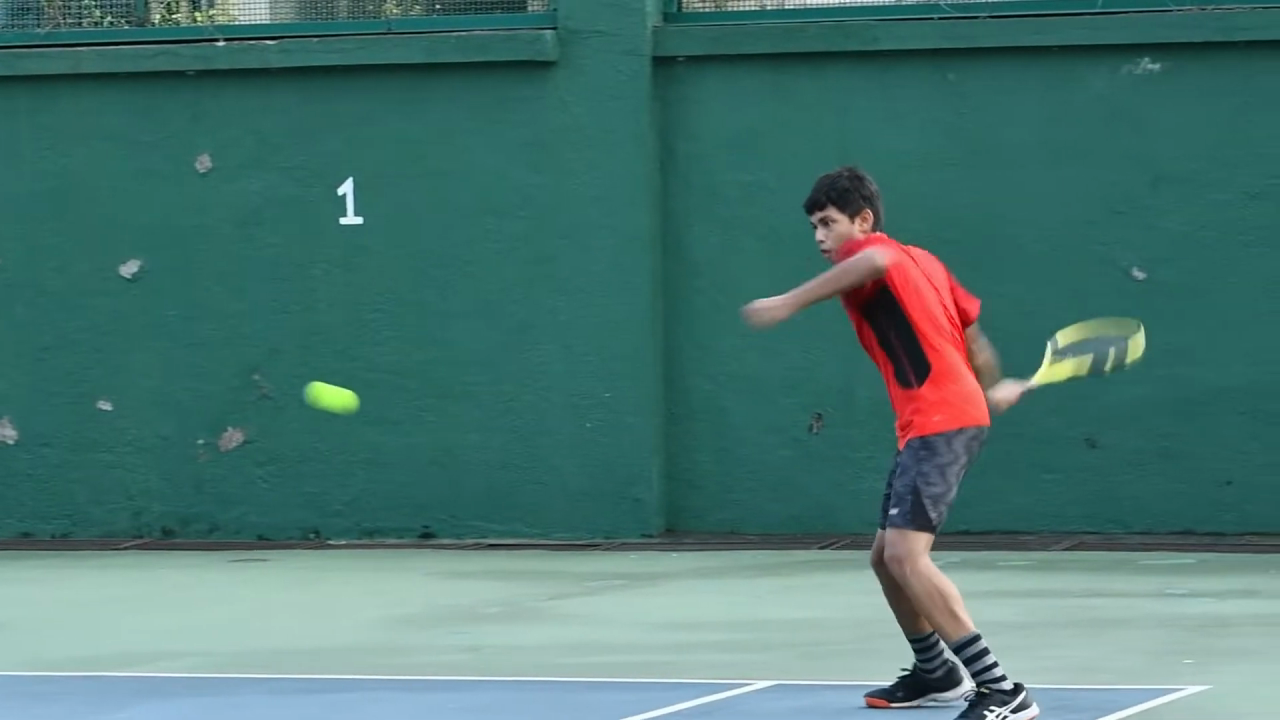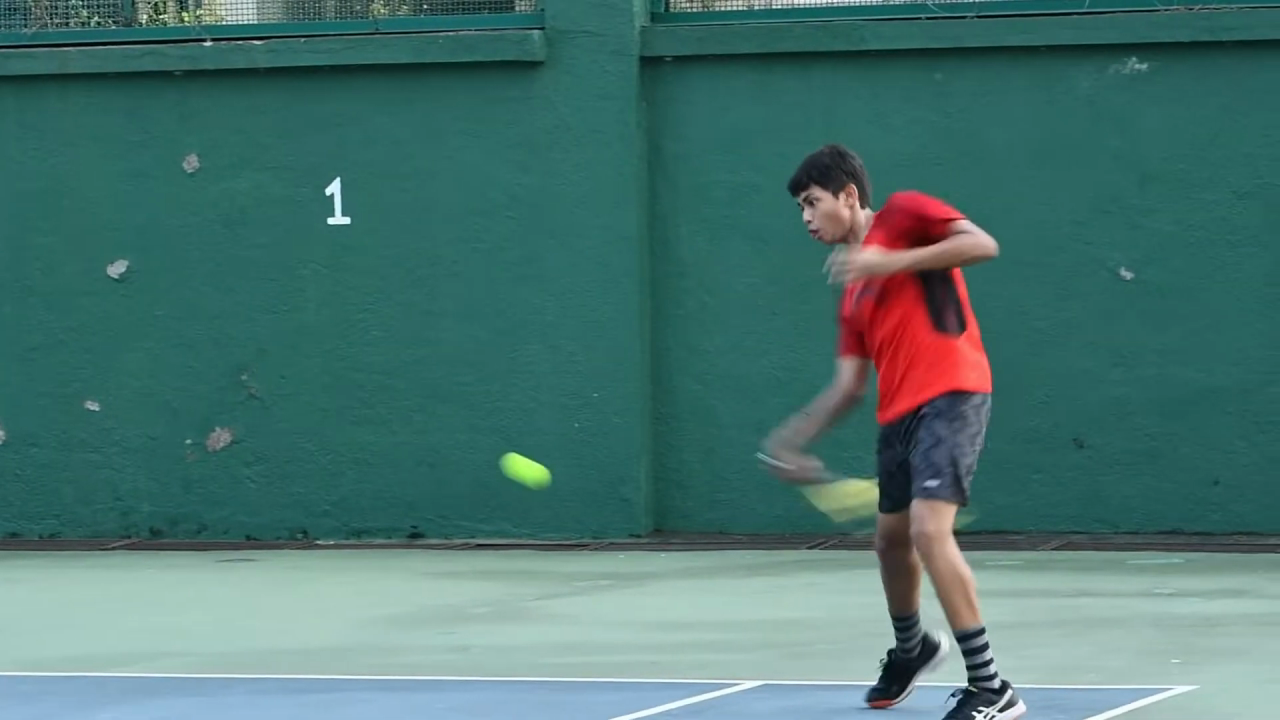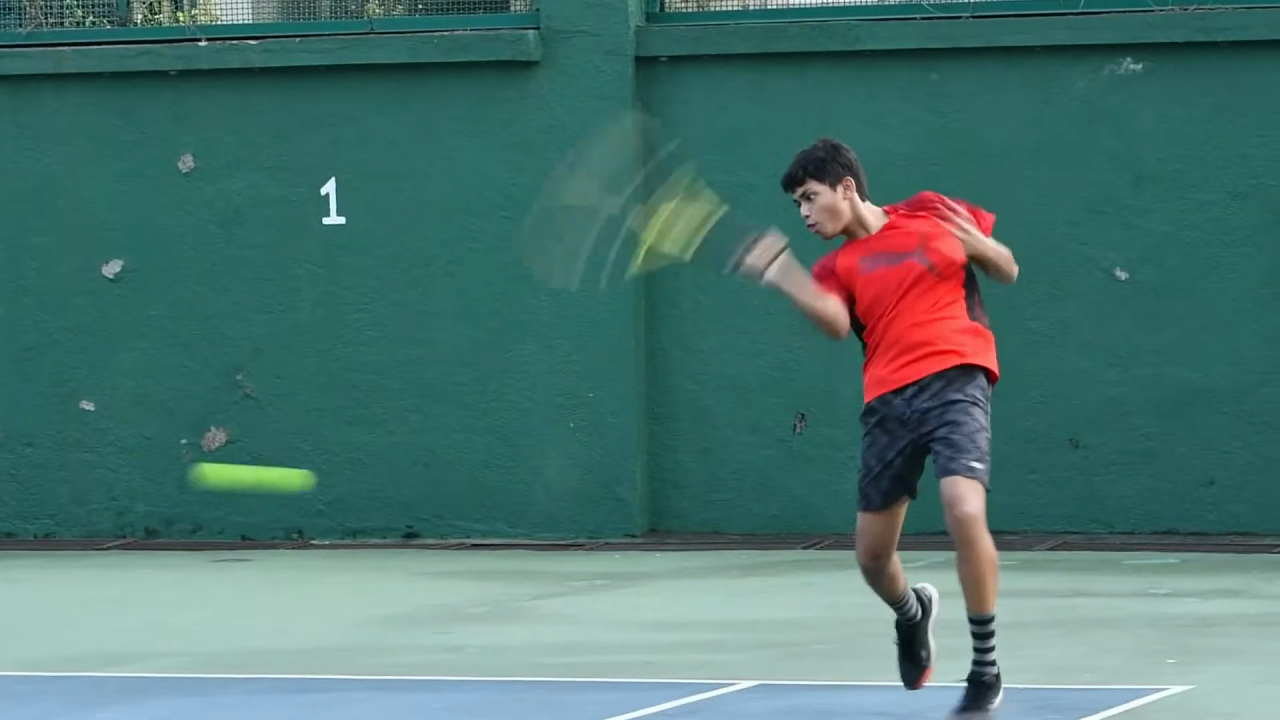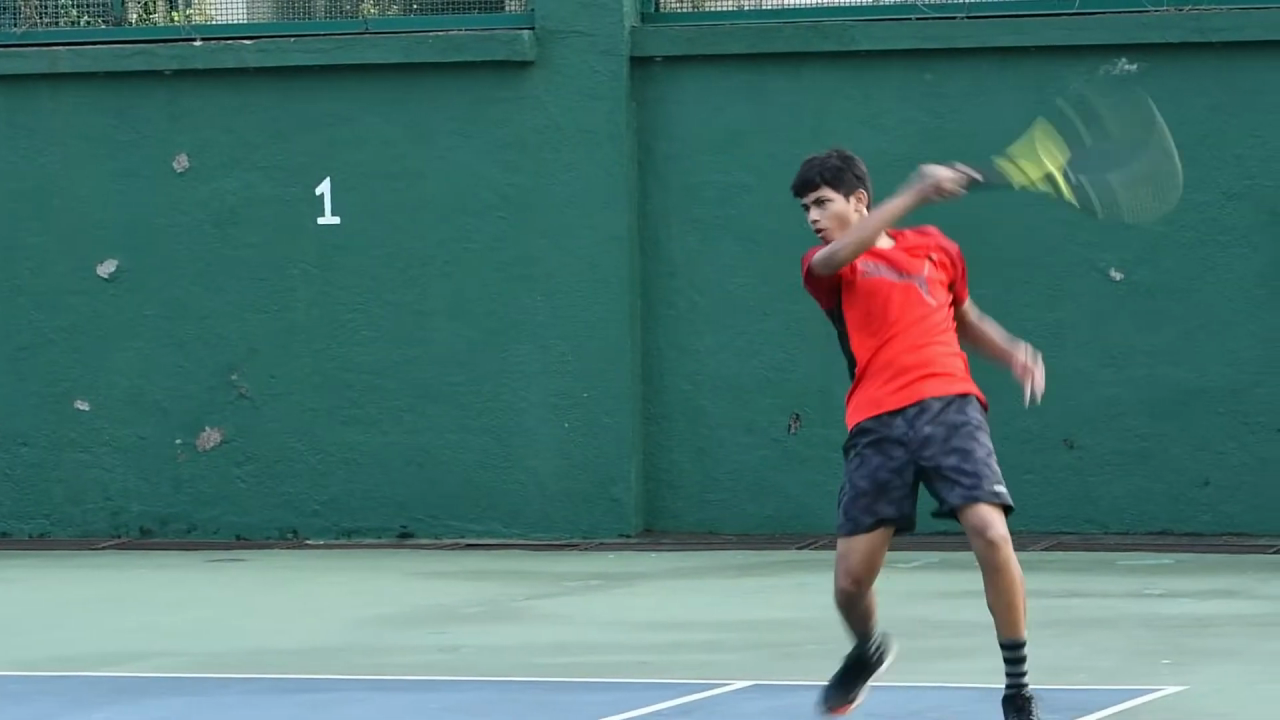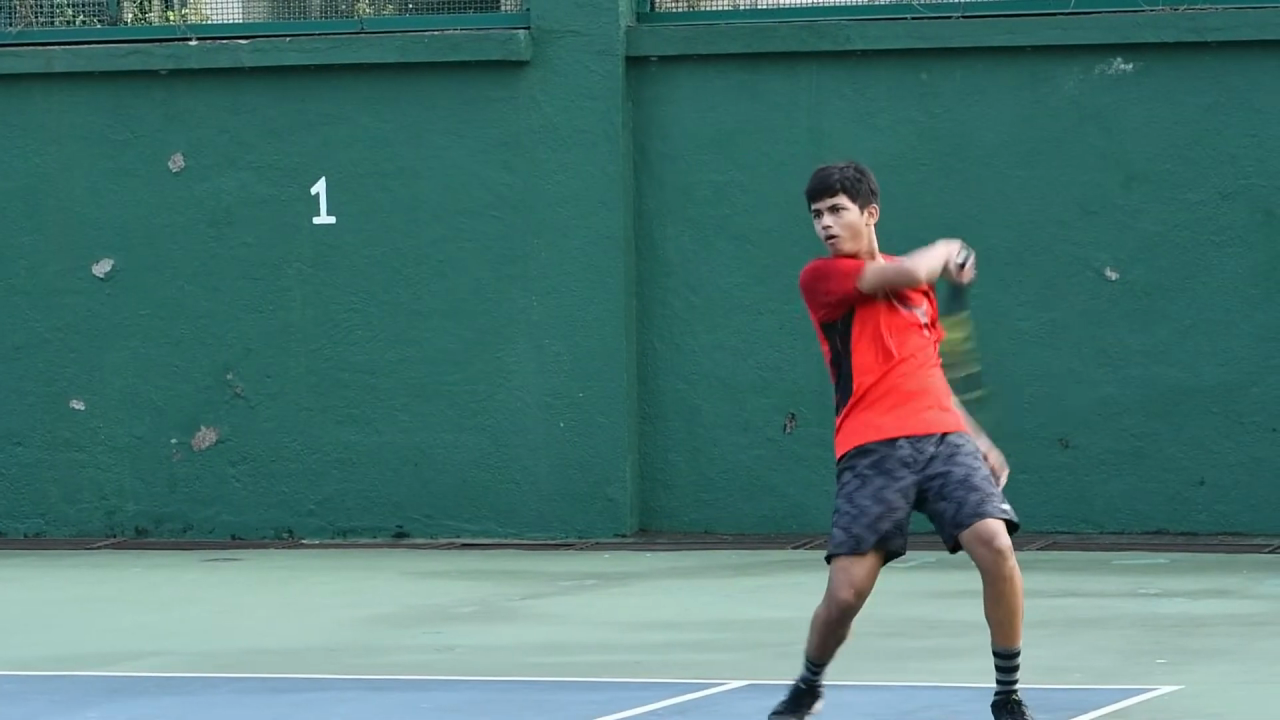
dt=0.2s
person 1, frame 1
left shoulder: (868, 249)
right shoulder: (921, 261)
left elbow: (877, 263)
right elbow: (973, 332)
left wrist: (788, 302)
right wrist: (993, 387)
left hip: (940, 423)
right hip: (931, 427)
left knee: (905, 556)
right knee: (886, 556)
right ankle: (934, 670)
person 1, frame 2
left shoulder: (905, 212)
right shoulder: (855, 292)
left elbow: (984, 245)
right elbow: (849, 382)
left wrist: (894, 261)
right wrist: (798, 434)
left hip: (951, 391)
right hip: (900, 410)
left knee: (929, 531)
right knee: (892, 537)
right ankle: (910, 648)
person 1, frame 3
left shoulder: (931, 212)
right shoulder: (836, 269)
left elbow: (1008, 270)
right elbow: (834, 321)
left wrist: (977, 241)
right wrist: (781, 272)
left hip: (956, 379)
right hip: (889, 401)
left knee: (964, 511)
right knee: (872, 553)
left ankle: (985, 673)
right ankle: (913, 613)
person 1, frame 4
left shoulder: (933, 247)
right shoulder: (823, 265)
left elbow: (968, 320)
right elbow: (841, 252)
left wrist: (1015, 351)
right wrist: (914, 192)
left hip: (951, 407)
right hip: (879, 423)
left knee: (990, 535)
right knee: (851, 578)
right ankle: (866, 652)
person 1, frame 5
left shoulder: (918, 283)
right shoulder: (821, 277)
right elbow: (907, 273)
left wrist: (976, 440)
right wrist: (947, 249)
left hip: (943, 437)
right hip: (872, 449)
left knee: (996, 547)
right knee: (844, 595)
